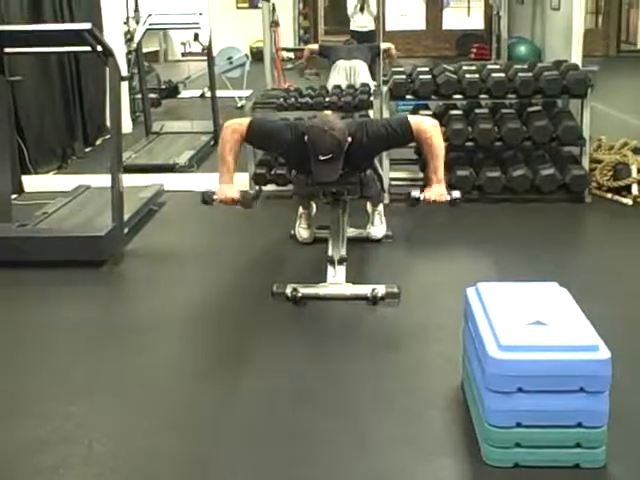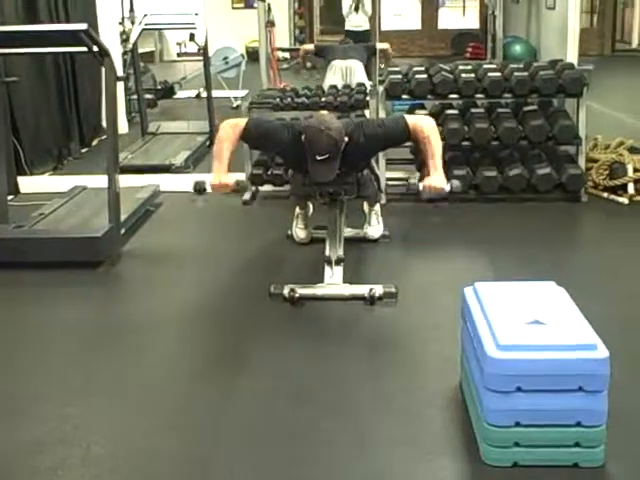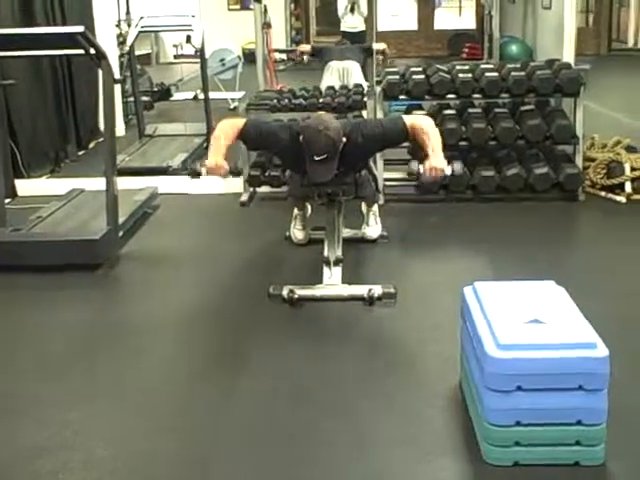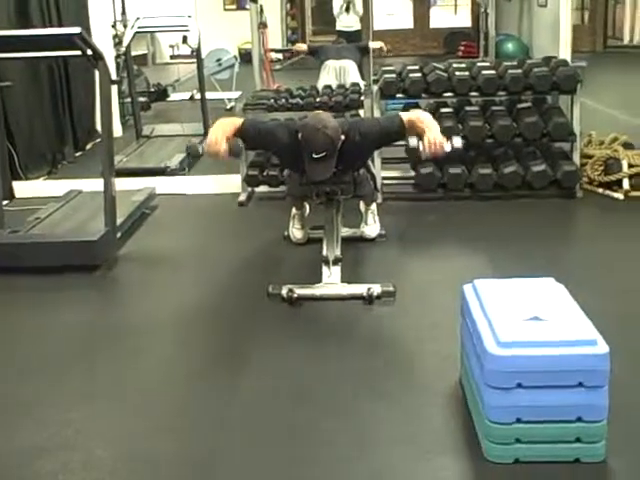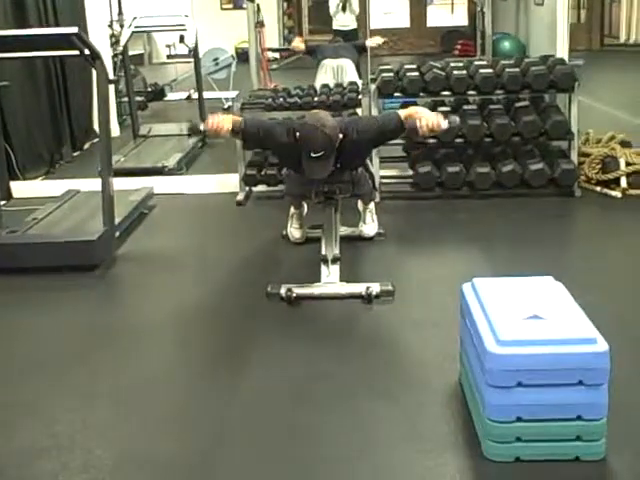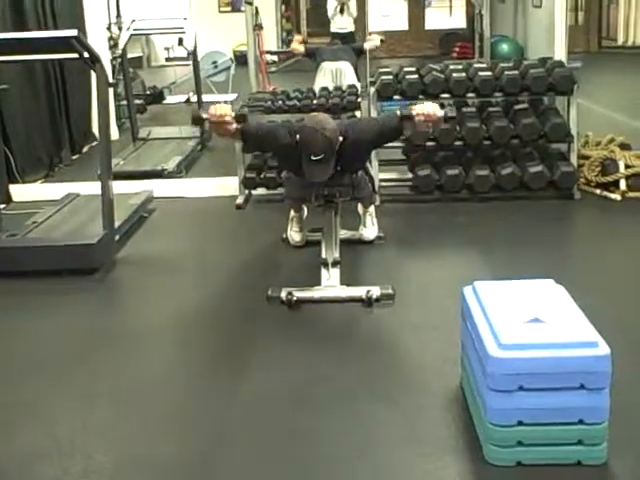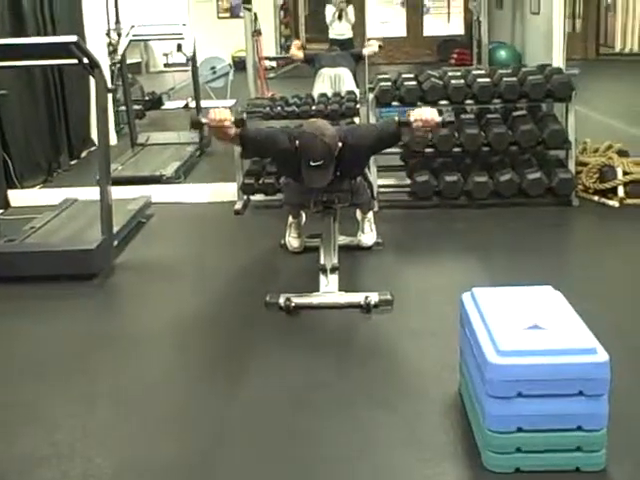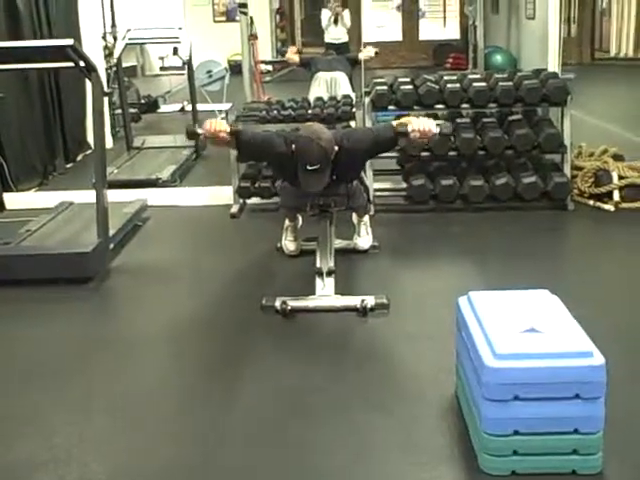
dt=0.1s
person 1, frame 1
left shoulder: (367, 135)
right shoulder: (291, 137)
left elbow: (428, 125)
right elbow: (233, 127)
left wrist: (437, 183)
right wrist: (226, 182)
left hip: (359, 170)
left knee: (373, 192)
left ankle: (376, 208)
right ankle: (306, 210)
person 1, frame 2
left shoulder: (364, 135)
right shoulder: (288, 137)
left elbow: (423, 122)
right elbow: (232, 125)
left wrist: (436, 171)
right wrist: (219, 168)
left hip: (355, 172)
left knee: (369, 191)
right knee: (298, 193)
left ankle: (373, 208)
right ankle: (303, 210)
person 1, frame 3
left shoulder: (362, 136)
right shoulder: (286, 137)
left elbow: (421, 122)
right elbow: (230, 125)
left wrist: (435, 155)
right wrist: (215, 156)
left hip: (353, 173)
left knee: (367, 190)
right knee: (297, 194)
left ankle: (371, 208)
right ankle: (301, 212)
person 1, frame 4
left shoulder: (360, 134)
right shoulder: (284, 137)
left elbow: (415, 117)
right elbow: (229, 123)
left wrist: (432, 131)
right wrist: (216, 135)
left hip: (351, 172)
left knee: (366, 192)
right knee: (295, 194)
left ankle: (369, 208)
right ankle: (299, 211)
person 1, frame 5
left shoulder: (359, 132)
right shoulder: (283, 136)
left elbow: (412, 113)
right elbow: (229, 123)
left wrist: (428, 117)
right wrist: (220, 123)
left hip: (349, 171)
left knee: (364, 188)
right knee: (294, 192)
left ankle: (367, 207)
right ankle: (297, 210)
person 1, frame 6
left shoulder: (359, 134)
right shoulder: (282, 137)
left elbow: (412, 115)
right elbow: (232, 127)
left wrist: (426, 110)
right wrist: (219, 121)
left hip: (350, 173)
left knee: (364, 195)
right knee: (294, 197)
left ankle: (367, 210)
right ankle: (297, 213)
person 1, frame 7
left shoulder: (358, 140)
right shoulder: (282, 143)
left elbow: (409, 121)
right elbow: (231, 133)
left wrist: (423, 115)
right wrist: (219, 125)
left hip: (348, 179)
left knee: (362, 198)
right knee: (293, 203)
left ankle: (365, 216)
right ankle: (295, 219)
person 1, frame 8
left shoulder: (354, 144)
right shoulder: (278, 147)
left elbow: (406, 125)
right elbow: (225, 134)
left wrist: (419, 124)
right wrist: (216, 130)
left hip: (344, 183)
right hip: (294, 182)
left knee: (359, 203)
right knee: (289, 205)
left ankle: (361, 219)
right ankle: (292, 223)
